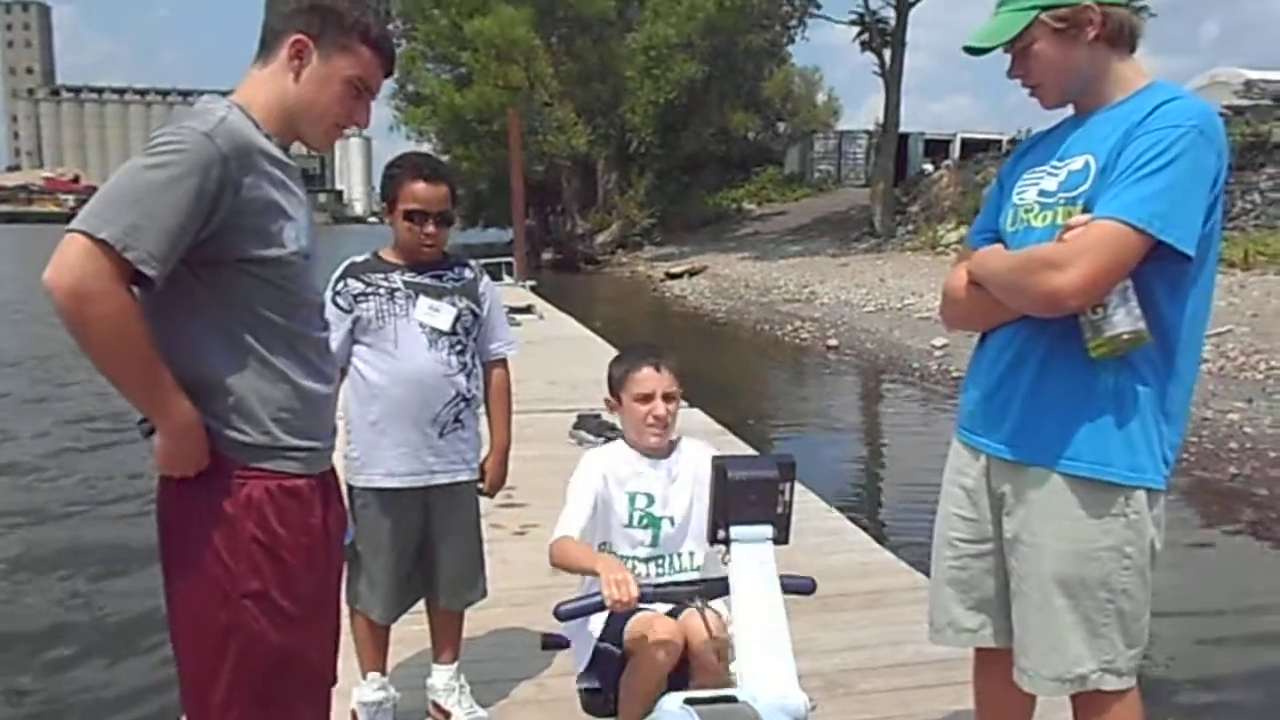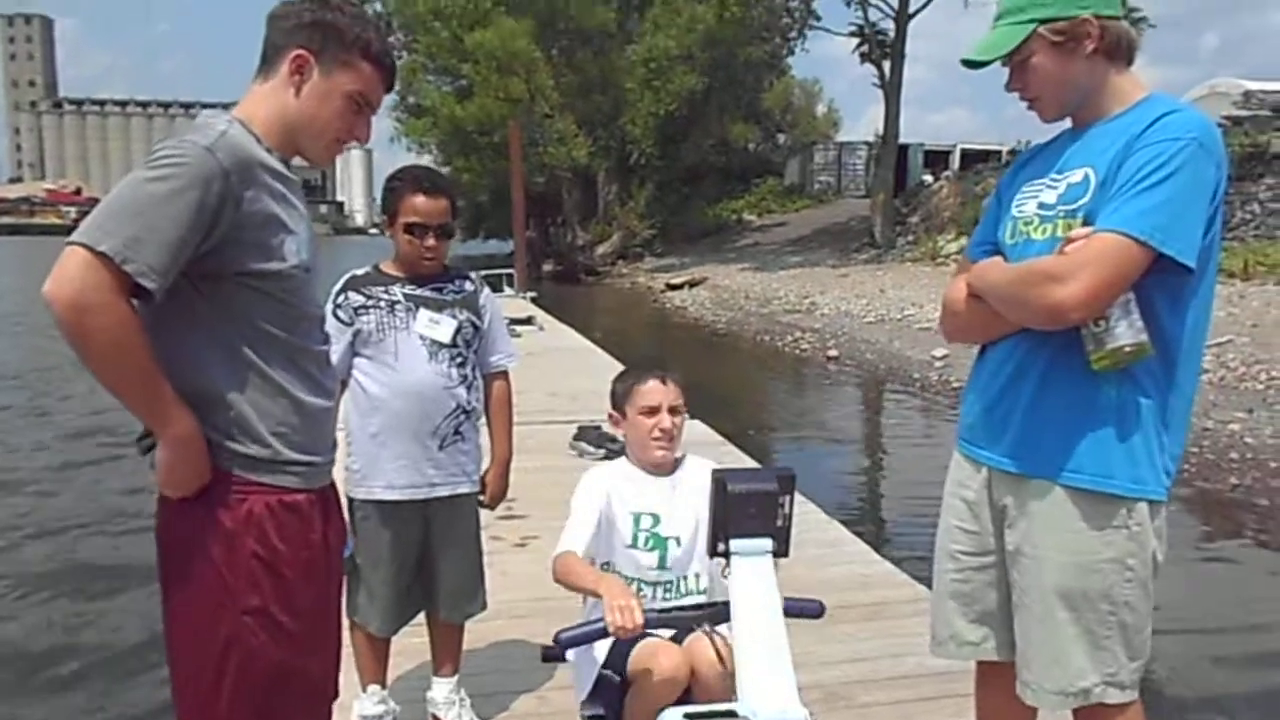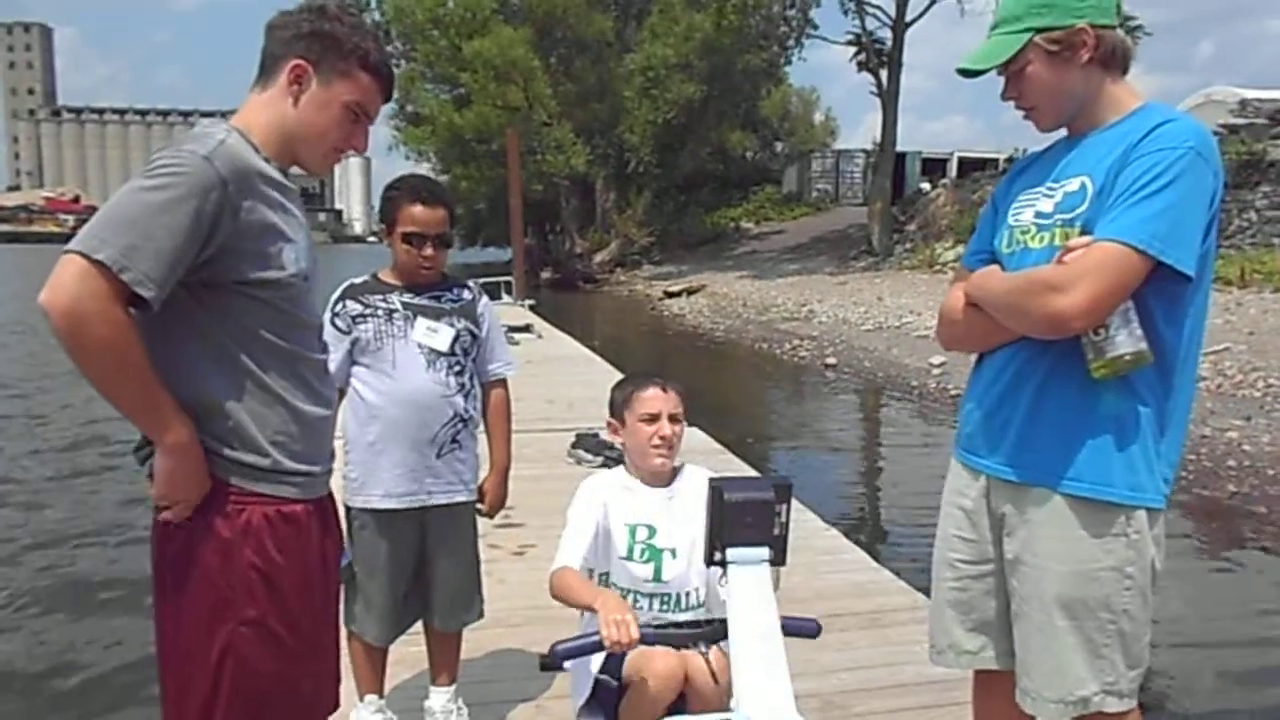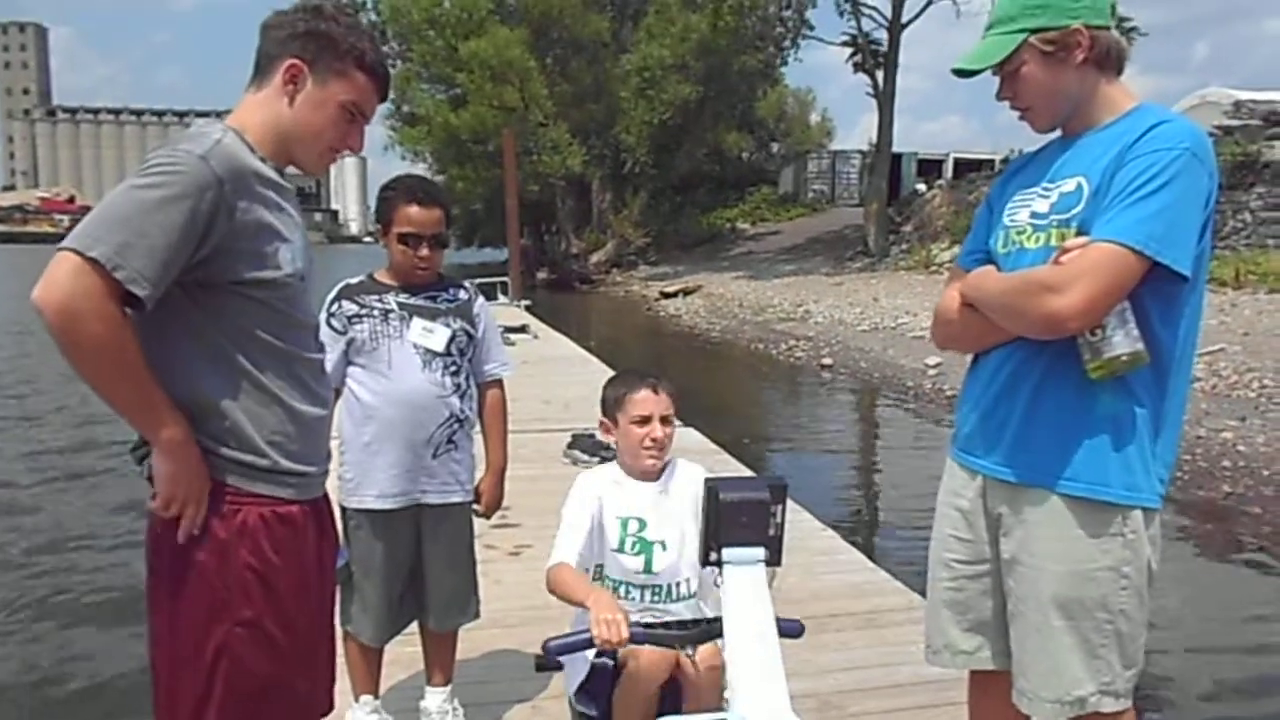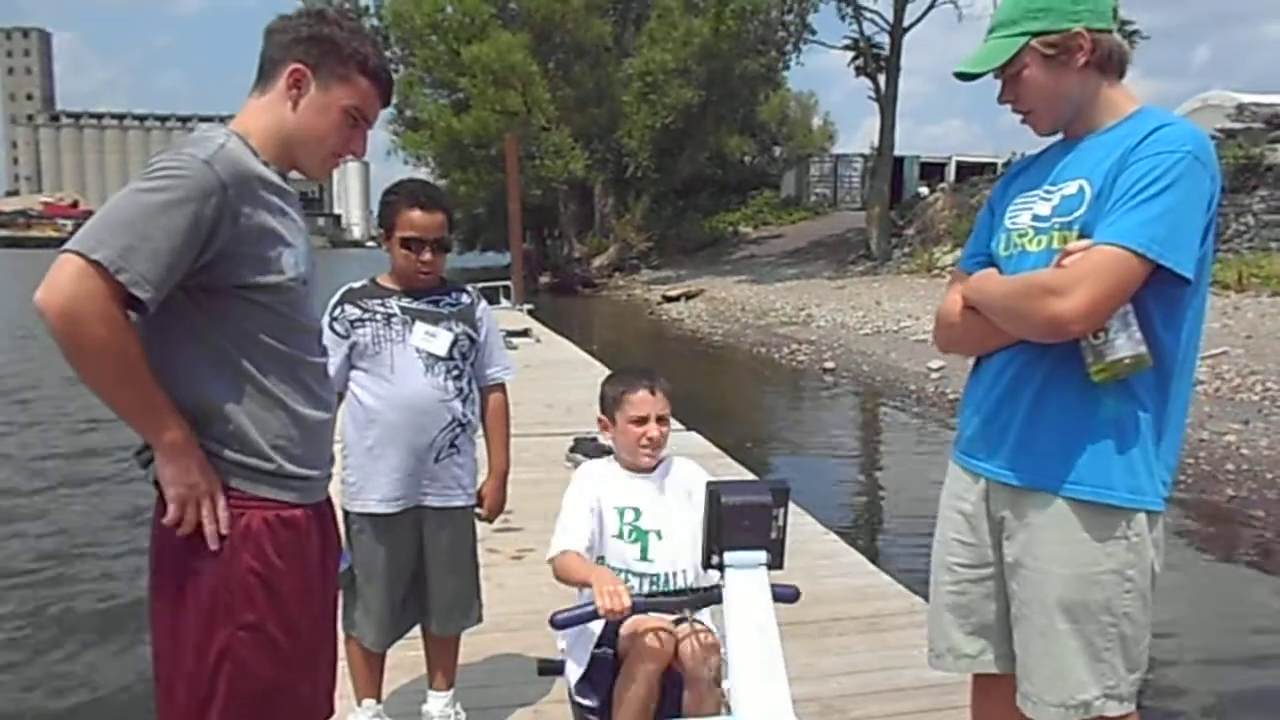
dt=0.1s
person 1, frame 1
left shoulder: (1176, 126)
right shoulder: (1032, 154)
left elbow: (1069, 280)
right elbow: (957, 304)
left wrist: (992, 264)
right wrist: (1037, 280)
left hip: (1090, 451)
right hip: (985, 436)
right knee: (995, 646)
person 1, frame 2
left shoulder: (1175, 138)
right shoulder: (1031, 167)
left elbow: (1070, 294)
right elbow: (957, 315)
left wrist: (992, 277)
right wrist: (1038, 288)
left hip: (1091, 465)
right hip: (986, 449)
right knee: (996, 659)
person 1, frame 3
left shoulder: (1171, 147)
right shoulder: (1026, 176)
left elbow: (1071, 302)
right elbow: (953, 324)
left wrist: (986, 284)
right wrist: (1036, 296)
left hip: (1087, 473)
right hip: (983, 458)
person 1, frame 4
left shoulder: (1166, 148)
right shoulder: (1021, 176)
left elbow: (1068, 301)
right elbow: (949, 325)
left wrist: (982, 284)
right wrist: (1029, 294)
left hip: (1083, 476)
right hip: (980, 458)
person 1, frame 5
left shoulder: (1169, 151)
right shoulder: (1023, 178)
left elbow: (1071, 306)
right elbow: (951, 328)
left wrist: (987, 289)
right wrist: (1034, 302)
left hip: (1086, 479)
right hip: (982, 463)
person 2, frame 1
left shoulder: (272, 163)
right shoulder: (213, 142)
right elbow: (77, 277)
left wrist: (314, 464)
right wrist: (178, 423)
left hip: (295, 484)
right hip: (242, 493)
person 2, frame 2
left shoulder: (271, 177)
right shoulder: (213, 156)
right elbow: (77, 288)
left wrist: (313, 493)
right wrist: (179, 436)
left hip: (295, 498)
right hip: (242, 507)
person 2, frame 3
left shoulder: (270, 187)
right shoulder: (211, 166)
right elbow: (73, 297)
left wrist: (307, 487)
right wrist: (176, 443)
left hip: (293, 508)
right hip: (237, 518)
person 2, frame 4
left shoulder: (264, 186)
right shoulder: (207, 165)
right elbow: (67, 294)
left wrist: (301, 500)
right wrist: (173, 442)
left hip: (289, 508)
right hip: (234, 518)
person 2, frame 5
left shoulder: (268, 189)
right shoulder: (211, 170)
right elbow: (70, 297)
left wrist: (306, 500)
right wrist: (174, 446)
left hip: (293, 513)
right hip: (238, 521)
person 3, frame 1
left shoulder: (471, 282)
right shoulder: (355, 281)
left elbow: (495, 367)
left wrist: (500, 448)
left hip: (453, 462)
right hip: (379, 466)
left knee: (450, 580)
right knee: (374, 585)
person 3, frame 2
left shoulder: (472, 294)
right shoulder: (355, 293)
left elbow: (496, 379)
left wrist: (501, 460)
left hip: (453, 475)
right hip: (379, 479)
left knee: (450, 593)
right knee: (373, 598)
person 3, frame 3
left shoulder: (470, 303)
right shoulder: (353, 302)
left elbow: (494, 386)
left wrist: (500, 468)
left hip: (451, 483)
right hip: (377, 486)
left knee: (447, 602)
right knee: (371, 607)
person 3, frame 4
left shoulder: (466, 303)
right shoulder: (348, 302)
left elbow: (490, 387)
left wrist: (496, 469)
left hip: (446, 484)
right hip: (372, 487)
left knee: (443, 602)
right knee: (366, 607)
person 3, frame 5
left shoulder: (469, 307)
right shoulder: (351, 306)
left elbow: (493, 391)
left wrist: (498, 473)
left hip: (449, 487)
right hip: (375, 491)
left knee: (446, 607)
right knee: (369, 612)
person 4, frame 1
left shoulder: (701, 460)
right shoulder: (600, 465)
right elbow: (560, 549)
right wrist: (604, 563)
left hip: (690, 601)
right hip: (616, 616)
left knee: (705, 634)
right knee: (661, 637)
person 4, frame 2
left shoulder: (705, 478)
right shoulder: (603, 483)
right elbow: (563, 564)
right wrist: (609, 586)
right hip: (620, 635)
left knee: (713, 659)
right knee: (668, 665)
person 4, frame 3
left shoulder: (704, 488)
right shoulder: (600, 493)
right elbow: (561, 578)
right wrist: (605, 600)
right hip: (619, 645)
left knee: (711, 670)
right knee: (662, 672)
person 4, frame 4
left shoulder: (694, 483)
right shoulder: (594, 488)
right elbow: (557, 574)
right wrist: (597, 598)
right hip: (612, 640)
left knee: (707, 662)
right knee: (653, 656)
person 4, frame 5
left shoulder: (689, 477)
right shoulder: (592, 479)
right elbow: (562, 560)
right wrist: (601, 578)
left hip: (680, 618)
right hip: (609, 626)
left knee: (702, 647)
right knee: (651, 640)
